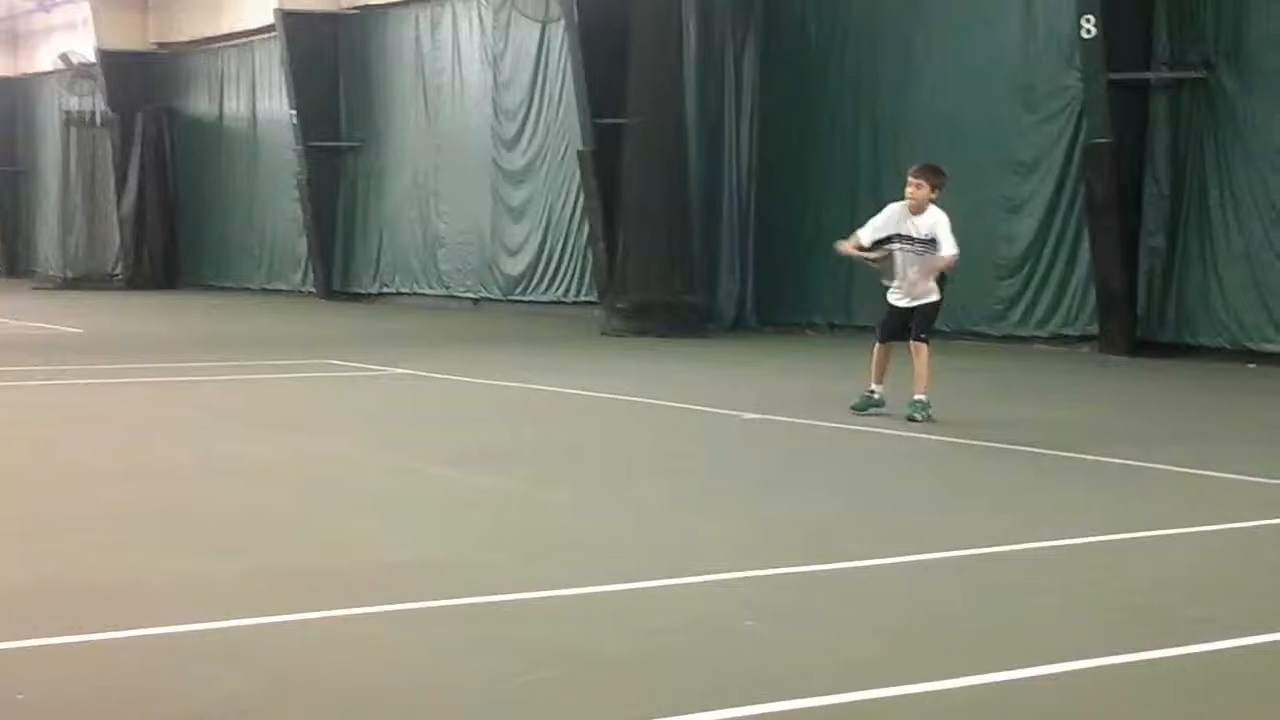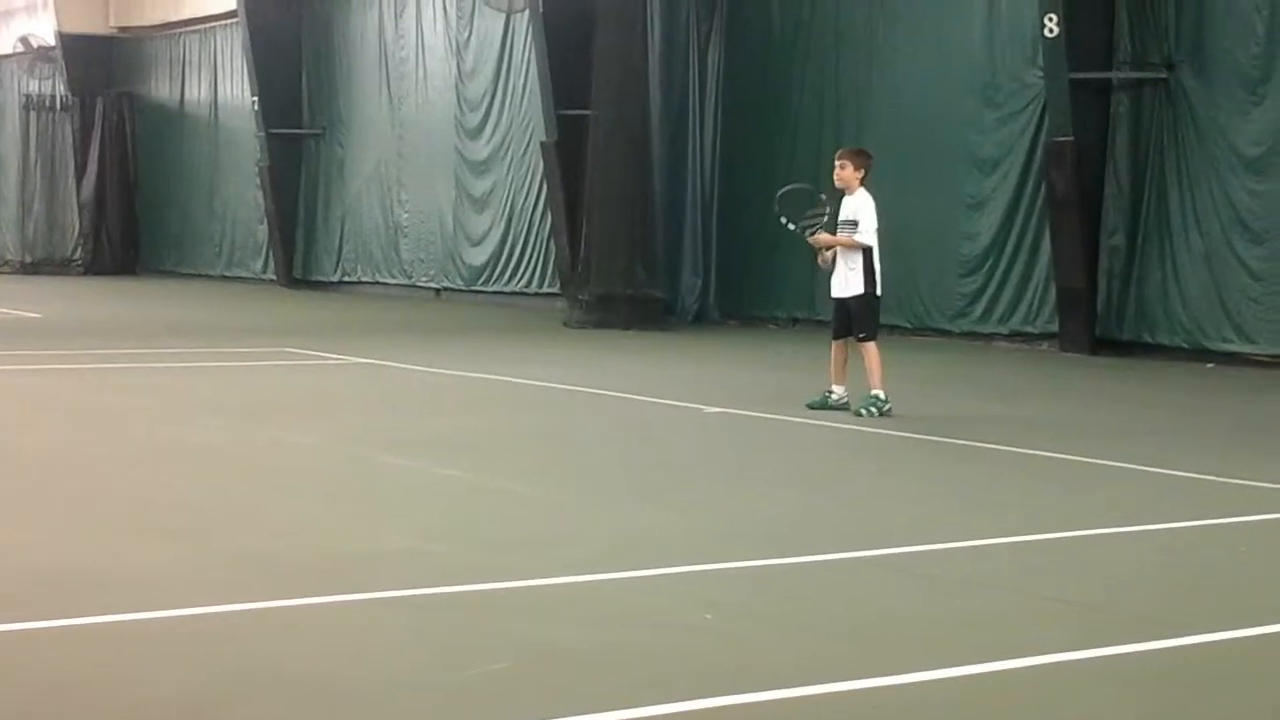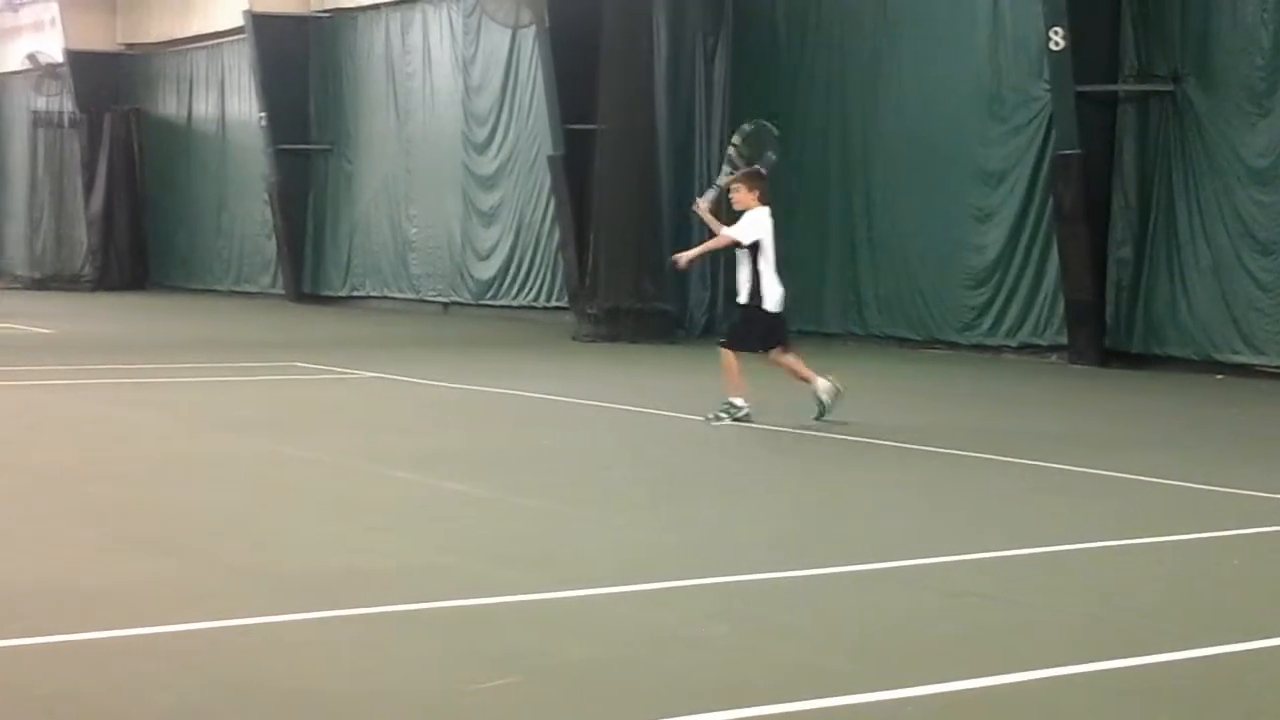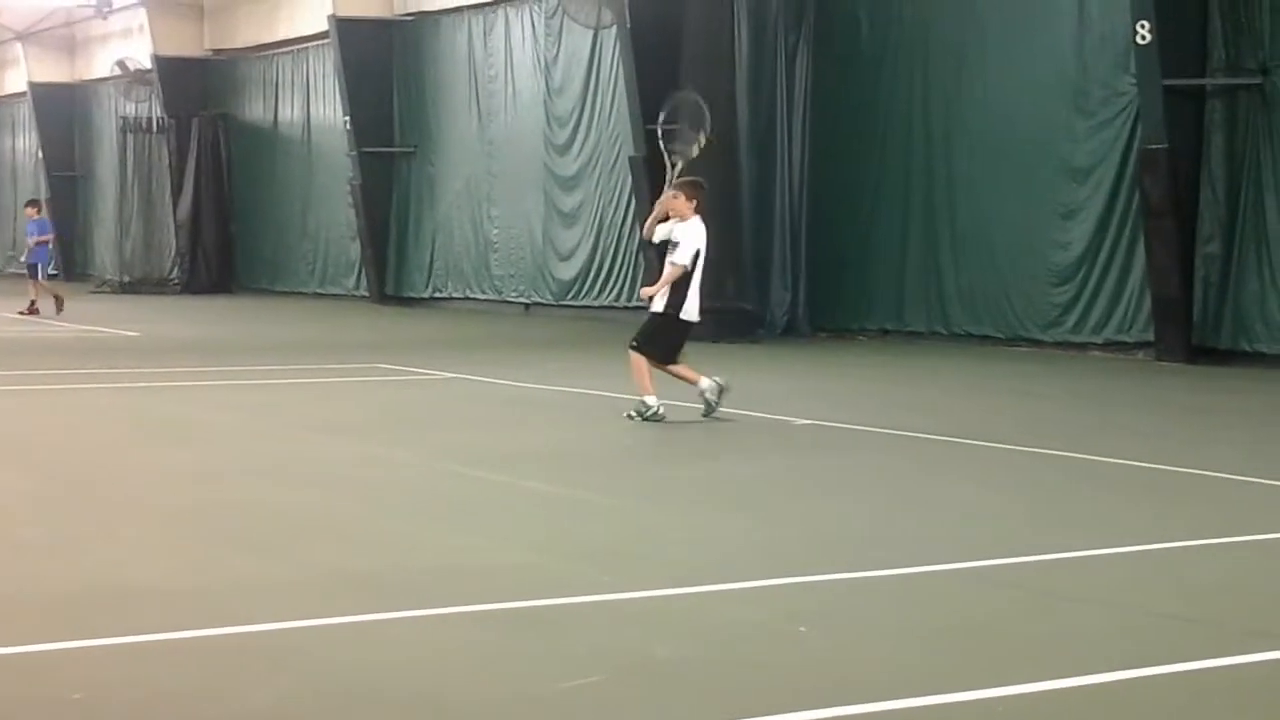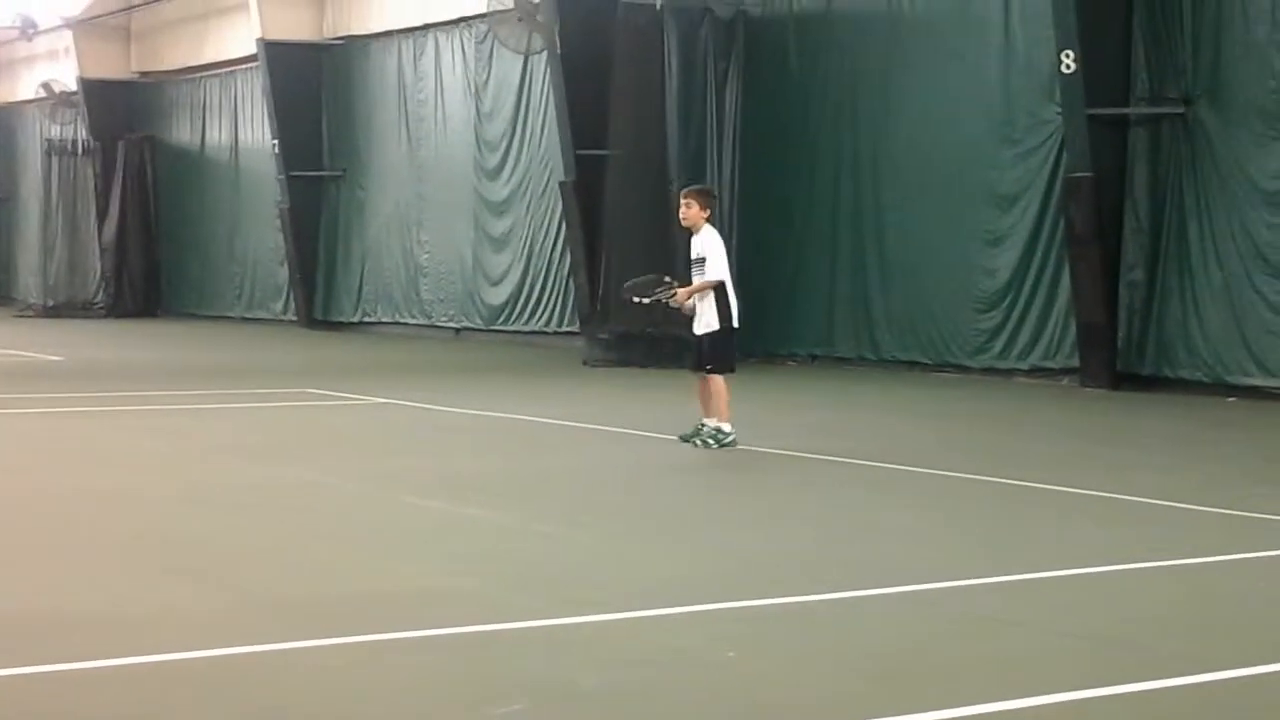
dt=1s
person 1, frame 1
left shoulder: (938, 220)
right shoulder: (895, 210)
left elbow: (949, 256)
right elbow: (866, 234)
left wrist: (921, 278)
right wrist: (850, 244)
left hip: (926, 293)
right hip: (898, 291)
left knee: (918, 343)
right knee: (884, 341)
left ankle: (920, 401)
right ankle: (874, 392)
person 1, frame 2
left shoulder: (864, 201)
right shoulder: (846, 201)
left elbow: (865, 240)
left wrist: (831, 240)
right wrist: (830, 253)
left hip: (862, 285)
right hip: (842, 284)
left knee: (865, 339)
right knee: (838, 338)
left ankle: (878, 397)
right ankle: (837, 393)
person 1, frame 3
left shoulder: (755, 219)
right shoulder: (757, 219)
left elbow: (730, 239)
right elbow: (726, 234)
left wrist: (694, 253)
right wrist: (707, 216)
left hip: (757, 300)
right hip: (766, 299)
left knee: (727, 348)
right knee: (777, 353)
left ankle: (737, 405)
right ankle: (823, 387)
person 1, frame 4
left shoulder: (694, 228)
right shoulder: (675, 225)
left elbow: (679, 264)
right elbow: (648, 234)
left wrist: (654, 287)
right wrist: (659, 209)
left hip: (674, 306)
right hip: (671, 306)
left knee: (637, 350)
right knee: (661, 360)
left ankle: (650, 404)
right ankle: (709, 386)
person 1, frame 5
left shoulder: (711, 237)
right shoulder: (696, 238)
left elbow: (714, 277)
left wrist: (686, 292)
right wrist: (691, 302)
left hip: (719, 317)
right hip: (703, 318)
left knee: (715, 373)
right knee: (701, 372)
left ankle: (725, 430)
right ankle: (709, 424)
